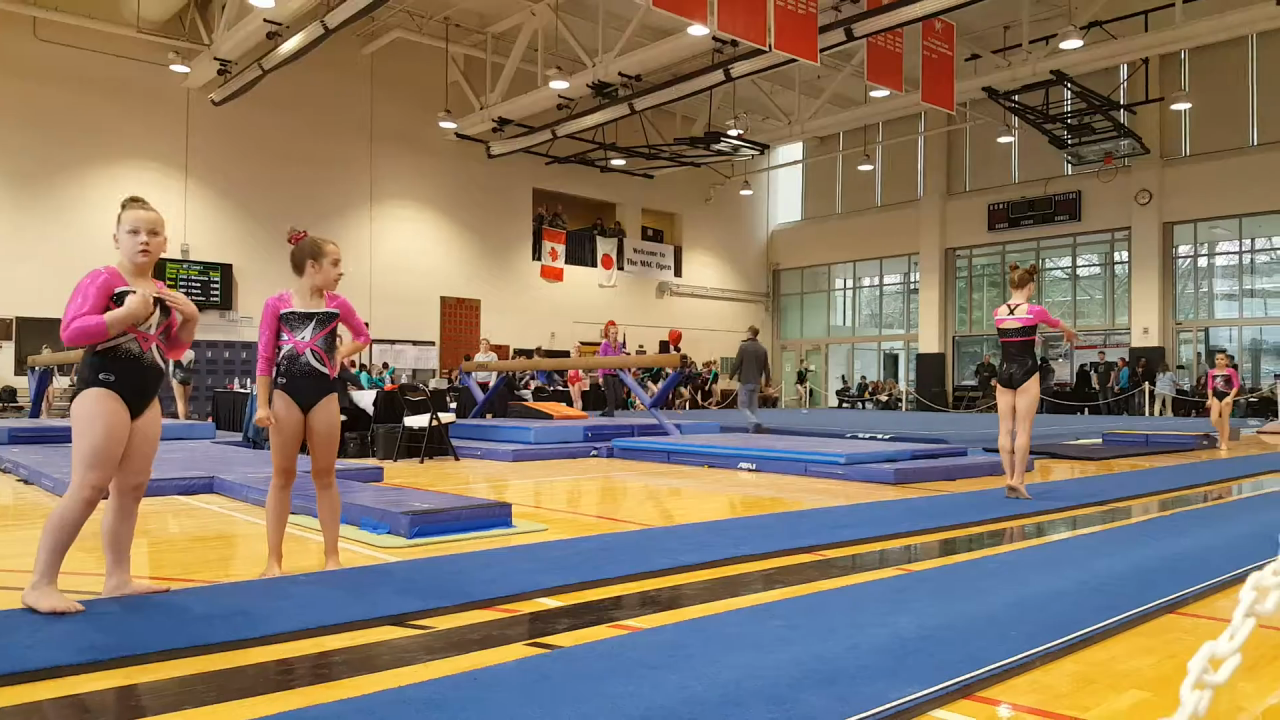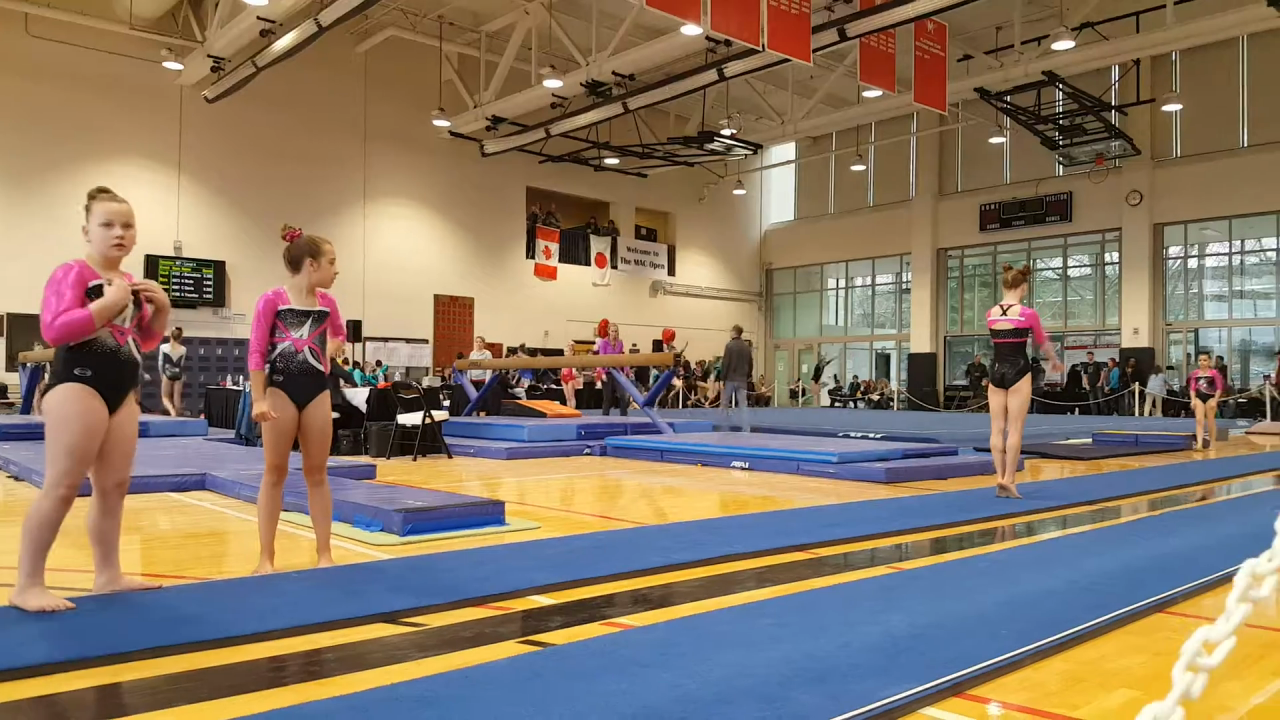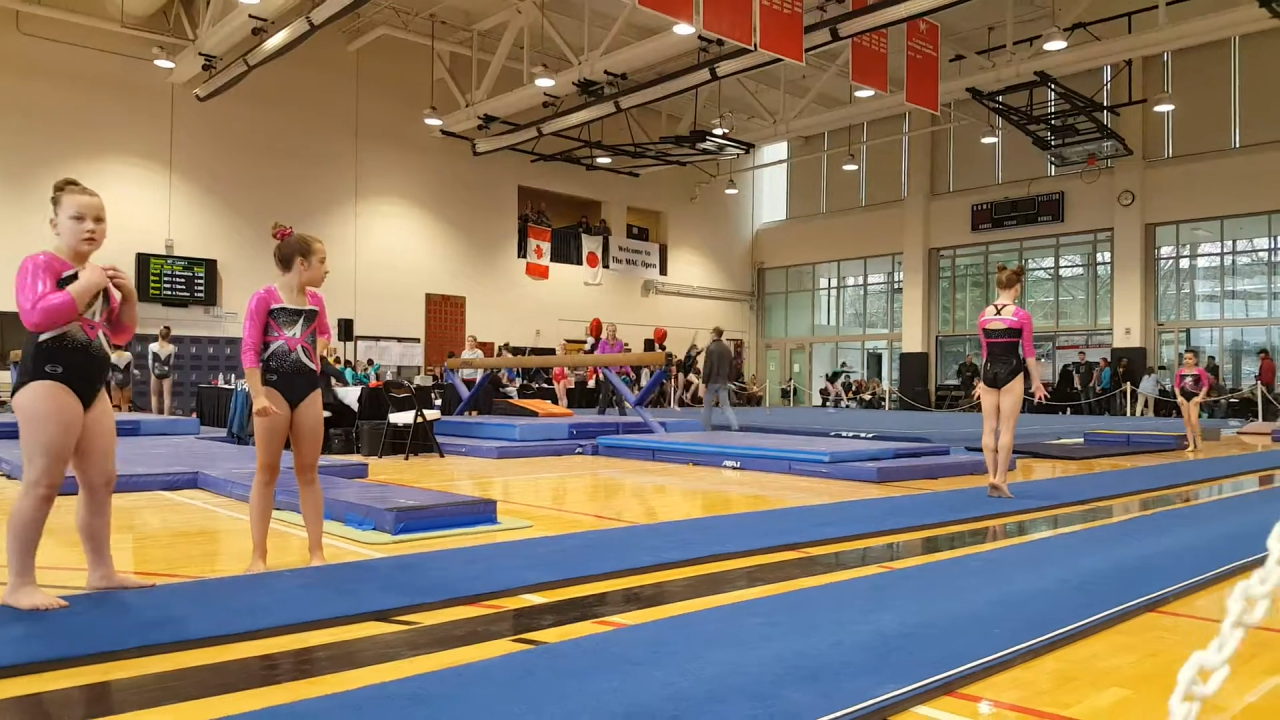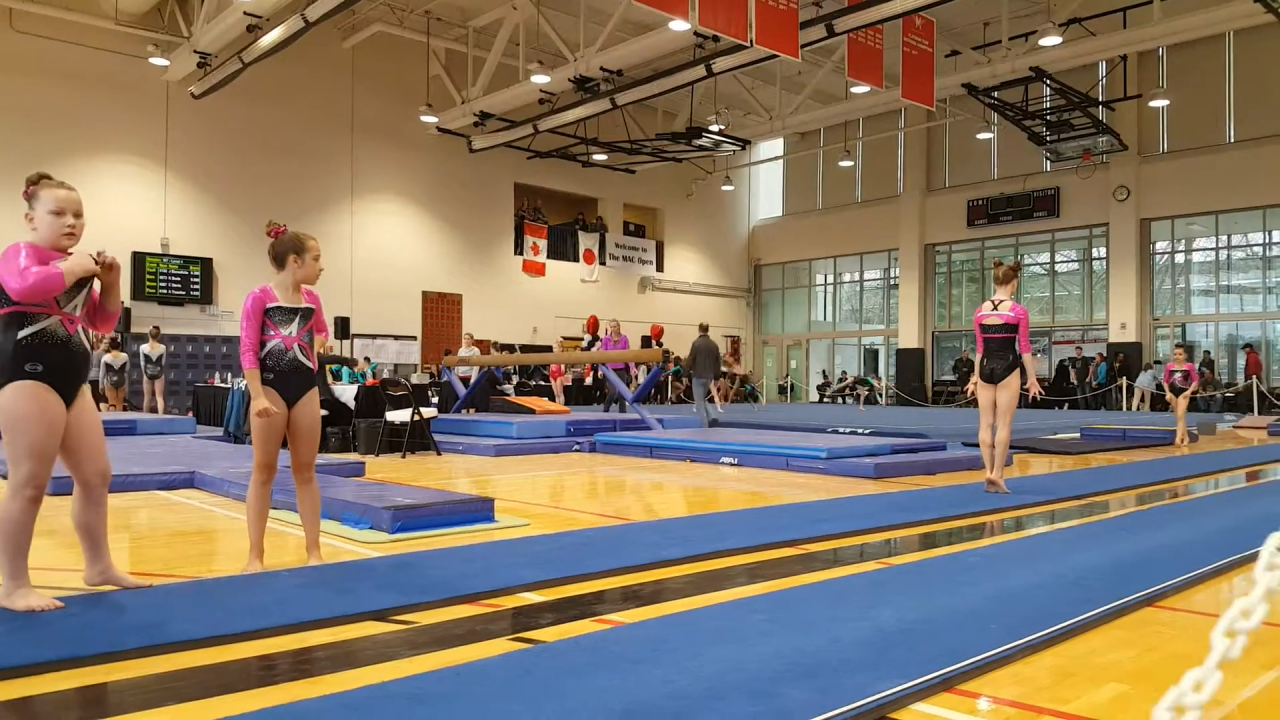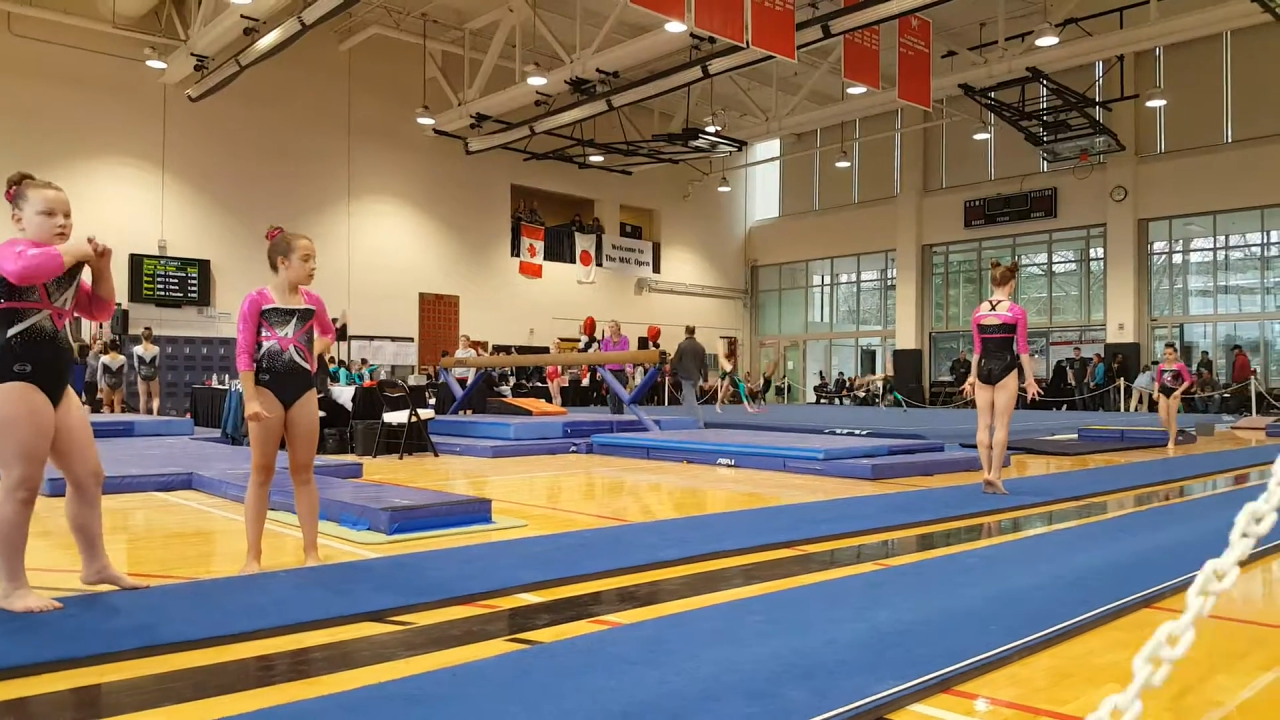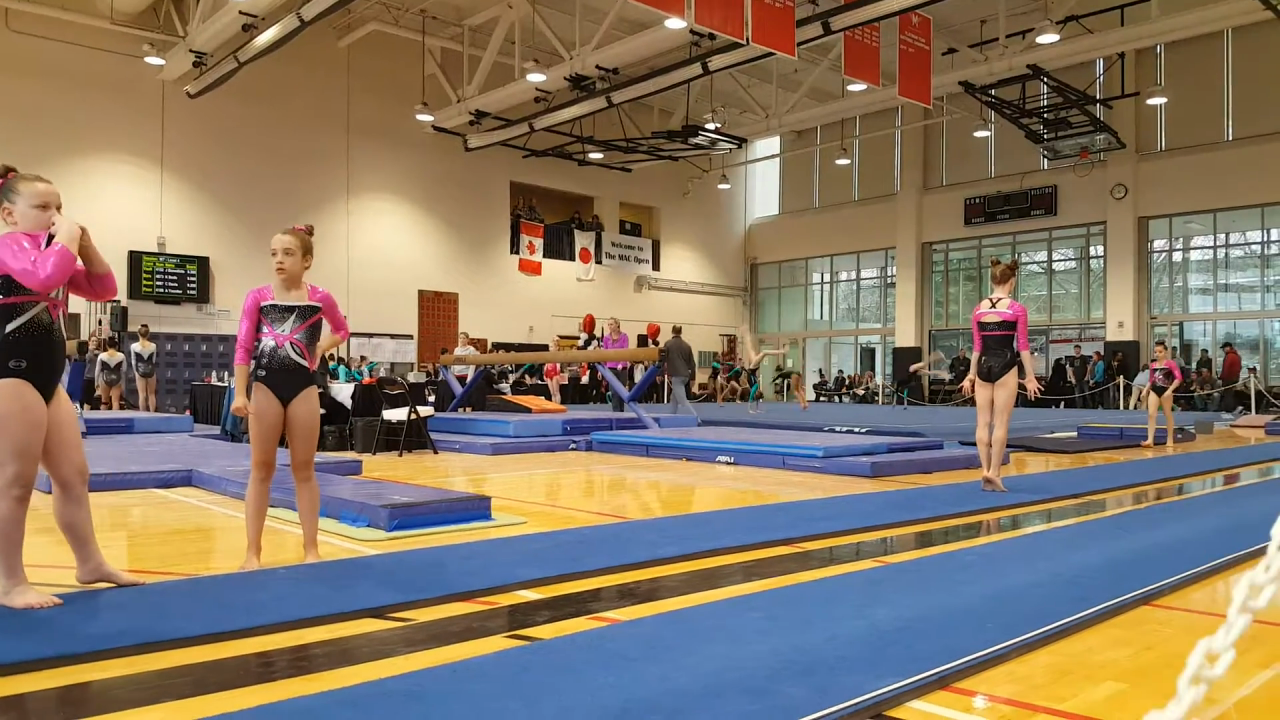
dt=0.2s
person 1, frame 1
left shoulder: (164, 294)
right shoulder: (103, 279)
left elbow: (173, 351)
right elbow: (71, 331)
left wrist: (189, 320)
right wrist: (128, 313)
left hip: (146, 398)
right hip: (103, 390)
left knee: (131, 490)
right knee: (88, 488)
left ankle: (118, 578)
right ankle: (41, 584)
person 1, frame 2
left shoulder: (134, 285)
right shoulder: (73, 273)
left elbow: (145, 342)
right elbow: (54, 330)
left wrist: (161, 310)
right wrist: (110, 303)
left hip: (121, 393)
right hip: (77, 386)
left knee: (114, 486)
right knee: (62, 485)
left ankle: (108, 574)
right ankle: (27, 584)
person 1, frame 3
left shoulder: (102, 275)
right shoulder: (40, 264)
left elbow: (119, 335)
right elbow: (36, 316)
left wrist: (127, 296)
right wrist: (86, 285)
left hip: (93, 388)
right hip: (49, 381)
left knee: (101, 483)
right knee: (42, 484)
left ankle: (101, 571)
right ankle: (19, 584)
person 1, frame 4
left shoulder: (76, 269)
left elbow: (102, 324)
left wrist: (110, 281)
right wrist: (74, 267)
left hip: (73, 384)
left knee: (96, 477)
left ankle: (99, 566)
person 1, frame 5
left shoulder: (65, 265)
left elbow: (99, 312)
left wrist: (100, 268)
right wrist: (72, 252)
left hip: (58, 383)
left knee: (89, 475)
left ankle: (96, 564)
person 1, frame 6
left shoulder: (52, 251)
left elbow: (103, 289)
right elbow: (45, 277)
left wrist: (85, 243)
right wrist: (66, 236)
left hip: (48, 379)
left knee: (75, 474)
left ankle: (90, 563)
person 2, frame 1
left shoulder: (338, 304)
right shoulder: (276, 305)
left elbow: (362, 336)
right elbow: (264, 358)
left wrist: (339, 355)
right wrist: (262, 404)
left hip: (325, 394)
right hip: (286, 392)
left knee: (325, 476)
right knee: (282, 476)
left ankle: (332, 556)
right ankle: (274, 559)
person 2, frame 2
left shoulder: (327, 303)
right shoulder: (271, 300)
left elbow: (339, 335)
right elbow: (256, 353)
left wrist: (328, 353)
right wrist: (259, 399)
left hip: (317, 391)
right hip: (280, 389)
left knee: (317, 473)
right knee: (275, 473)
left ankle: (324, 553)
right ankle: (266, 556)
person 2, frame 3
left shoulder: (316, 301)
right shoulder: (263, 299)
right elbow: (249, 351)
left wrist: (317, 353)
right wrist: (258, 396)
left hip: (309, 389)
right hip: (274, 388)
left knee: (308, 472)
right knee: (267, 472)
left ankle: (316, 552)
right ankle: (258, 555)
person 2, frame 4
left shoulder: (312, 299)
right shoulder: (259, 298)
right elbow: (248, 351)
left wrist: (313, 352)
right wrist: (257, 396)
left hip: (306, 388)
right hip: (271, 387)
left knee: (305, 471)
right knee: (264, 471)
left ankle: (314, 551)
right ankle: (255, 555)
person 2, frame 5
left shoulder: (313, 302)
right shoulder: (256, 300)
left elbow: (328, 334)
right elbow: (244, 354)
left wrist: (314, 352)
right wrist: (251, 399)
left hip: (304, 389)
right hip: (267, 388)
left knee: (304, 472)
right knee: (262, 472)
left ankle: (311, 552)
right ankle: (253, 555)
person 2, frame 6
left shoulder: (320, 298)
right shoulder: (257, 297)
left elbow: (341, 330)
right elbow: (243, 349)
left wrist: (320, 349)
right wrist: (240, 393)
left hip: (304, 386)
right hip: (266, 385)
left knee: (304, 469)
right knee: (262, 469)
left ankle: (311, 548)
right ankle: (253, 551)
person 3, frame 1
left shoulder: (998, 313)
right shoulder: (1035, 311)
right elbow: (1055, 323)
right wrist: (1070, 333)
left hip: (1005, 372)
right hip: (1026, 372)
left knee: (1005, 430)
right knee: (1023, 430)
left ankle: (1010, 480)
right ankle: (1018, 480)
person 3, frame 2
left shoulder: (991, 314)
right shoulder: (1027, 314)
right elbow: (1042, 342)
right wrist: (1054, 361)
left hip: (997, 372)
right hip: (1018, 372)
left knee: (997, 429)
right knee: (1015, 429)
left ankle: (1001, 479)
right ankle: (1008, 480)
person 3, frame 3
left shoulder: (984, 315)
right shoulder: (1021, 315)
right elbow: (1028, 352)
right wrist: (1036, 382)
left hip: (989, 372)
right hip: (1011, 372)
left knee: (989, 428)
right knee: (1007, 429)
left ankle: (992, 478)
right ankle: (1000, 479)
person 3, frame 4
left shoulder: (980, 311)
right shoulder: (1018, 311)
left elbow: (980, 347)
right elbow: (1024, 347)
left wrist: (976, 376)
right wrist: (1032, 378)
left hip: (986, 368)
right hip: (1007, 368)
left knee: (986, 424)
right knee: (1003, 424)
left ankle: (989, 474)
right ankle: (997, 474)
person 3, frame 5
left shoulder: (978, 311)
right shoulder: (1016, 311)
left elbow: (977, 348)
right elbow: (1022, 347)
left wrist: (973, 376)
right wrist: (1030, 379)
left hip: (984, 369)
right hip: (1005, 368)
left knee: (983, 425)
right knee: (1001, 425)
left ankle: (987, 475)
right ankle: (994, 476)
person 3, frame 6
left shoulder: (979, 309)
right shoulder: (1017, 309)
left elbow: (977, 345)
right elbow: (1022, 345)
left wrist: (972, 374)
right wrist: (1030, 376)
left hip: (984, 366)
right hip: (1005, 366)
left knee: (983, 423)
right knee: (1000, 423)
left ankle: (986, 473)
right ankle: (994, 473)
